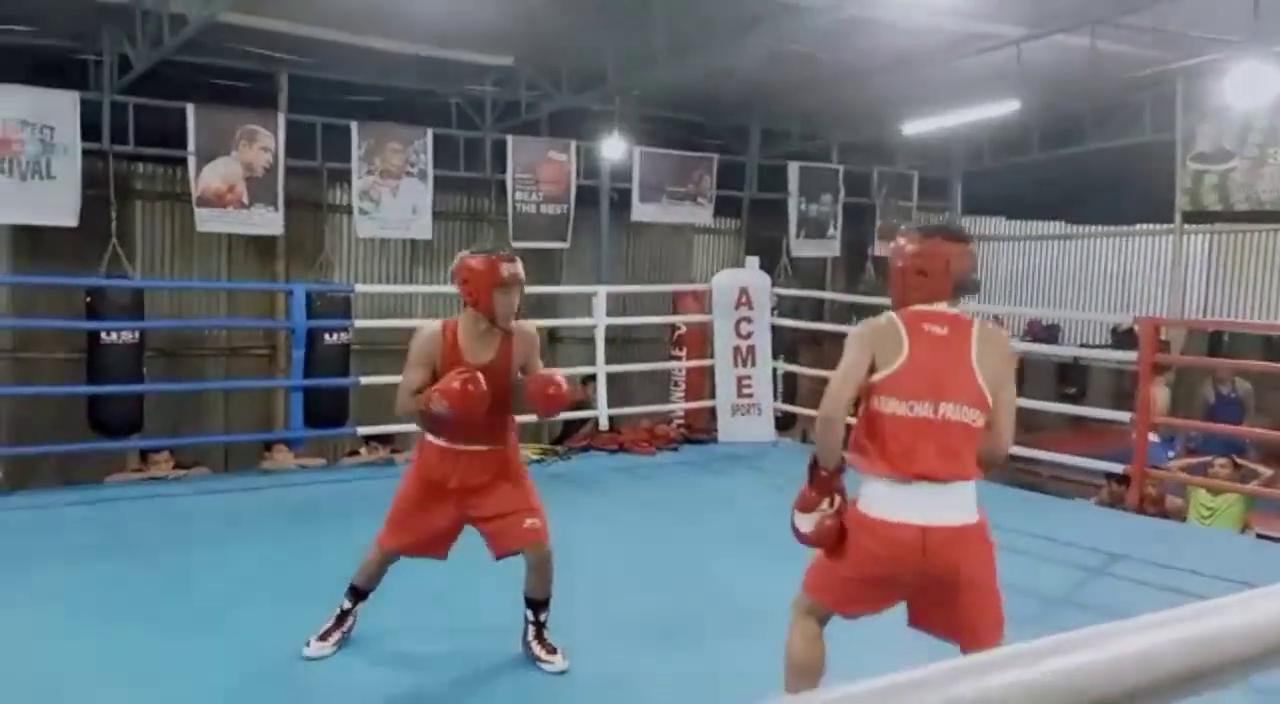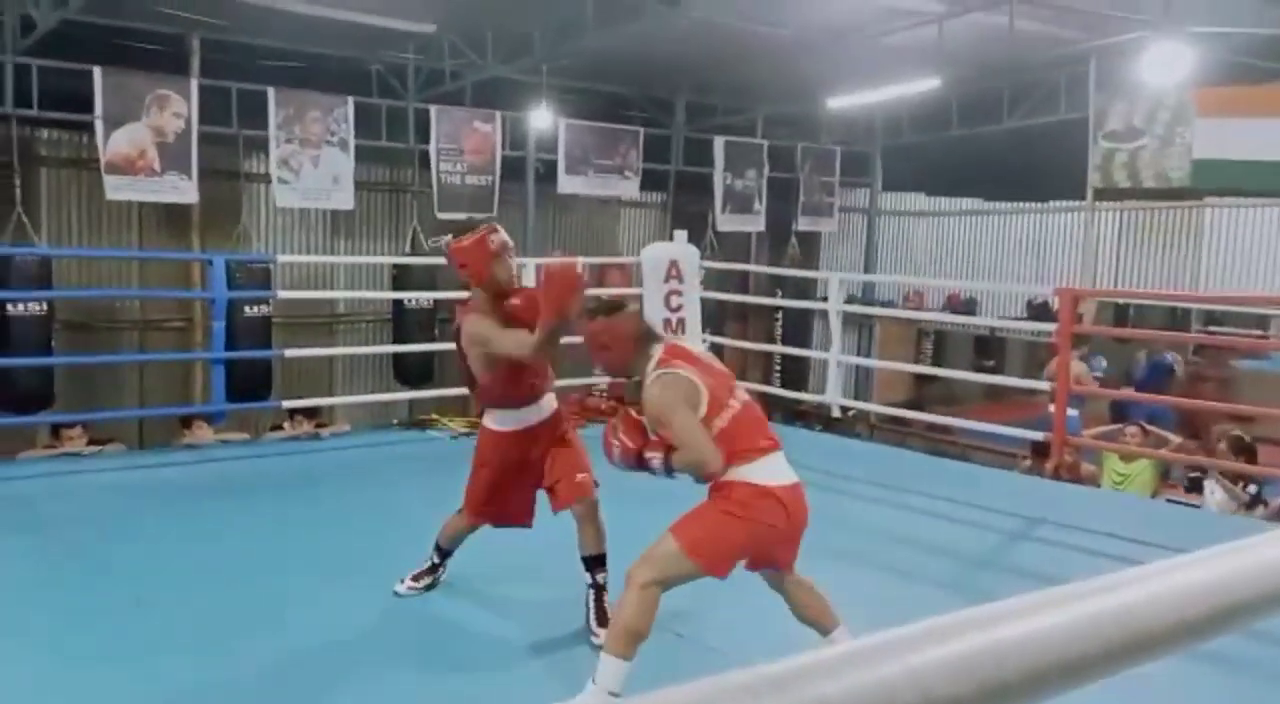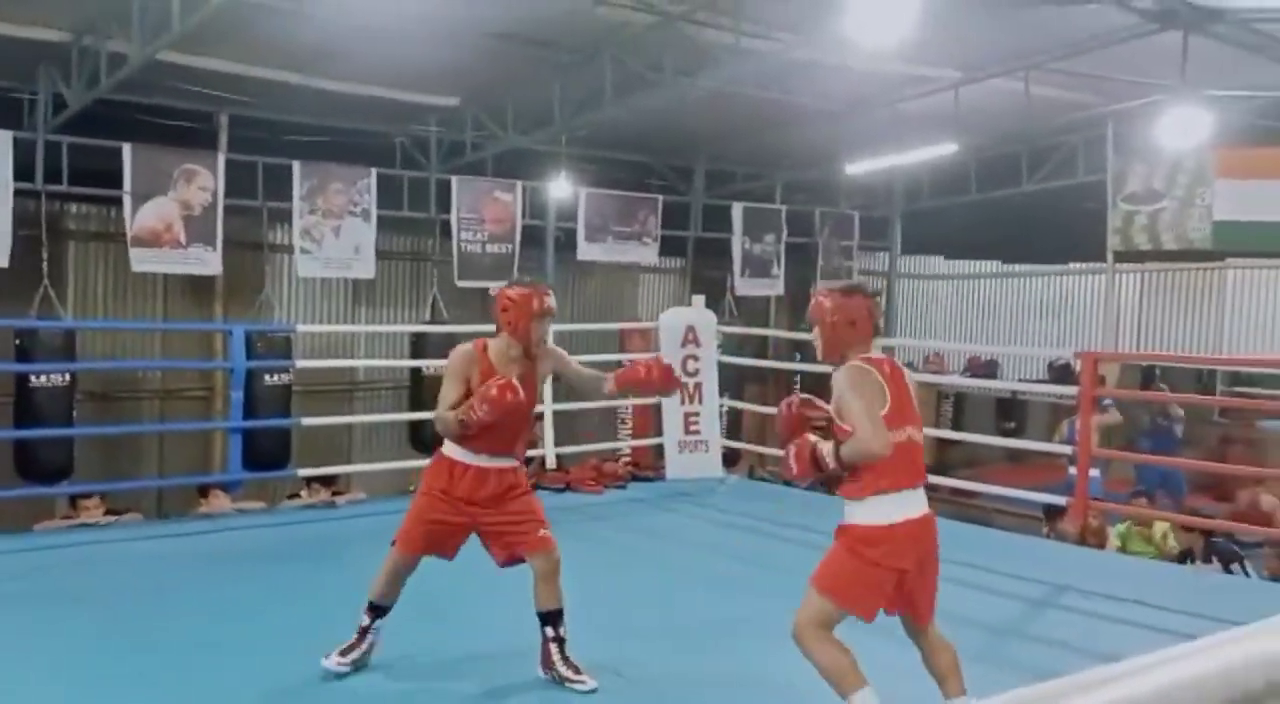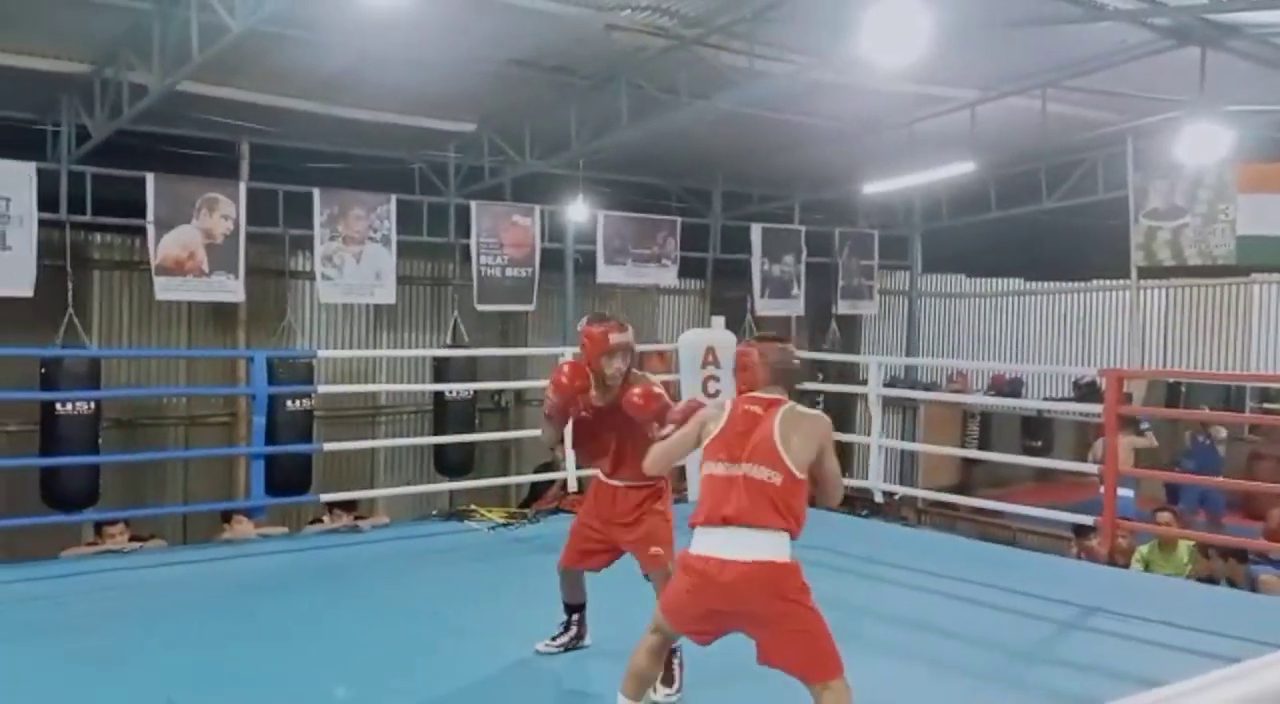
dt=1s
person 1, frame 1
left shoulder: (877, 334)
right shoulder: (996, 346)
left elbow: (831, 412)
right elbow: (998, 448)
left wrist: (823, 474)
left hip: (879, 525)
right hip: (956, 530)
left knee: (807, 614)
right knee: (987, 656)
person 1, frame 2
left shoulder: (661, 390)
right shoulder: (685, 353)
left elbow: (708, 461)
left wrist: (655, 459)
left hip: (751, 498)
right hip: (787, 494)
left knee: (644, 578)
right knee: (781, 577)
person 1, frame 3
left shoulder: (852, 375)
right shoulder: (897, 374)
left elbow: (875, 445)
left wrist: (824, 452)
right wrist: (832, 415)
left hip: (872, 531)
right hip: (917, 523)
left knee: (809, 628)
right knee: (922, 630)
person 1, frame 4
left shoulder: (715, 414)
right shoulder: (814, 424)
left elbow: (652, 465)
right elbow: (832, 496)
left wrist: (676, 429)
left hip: (706, 566)
right hip: (771, 573)
left knee: (657, 636)
person 2, frame 1
left shoulder: (523, 337)
right shoulder: (432, 338)
left elbow: (536, 380)
right elbow: (407, 404)
left wrist: (549, 393)
right wrist: (436, 402)
left hip: (497, 461)
right hip: (440, 460)
left knee: (538, 549)
right knee: (388, 547)
left ankle: (535, 631)
right ankle: (344, 616)
person 2, frame 2
left shoulder: (512, 299)
right shoulder: (475, 322)
right elbow: (533, 349)
left wrist: (545, 308)
right wrist: (554, 310)
left hip: (552, 422)
right hip: (506, 436)
left knee: (586, 504)
right knee: (474, 515)
left ankle: (598, 596)
right ankle: (436, 564)
person 2, frame 3
left shoulder: (546, 357)
right shoulder: (467, 357)
left elbow: (598, 384)
right elbow: (443, 425)
left wrist: (638, 378)
right wrist: (470, 414)
left hip: (507, 480)
right hip: (453, 475)
left knee: (548, 560)
right knee: (403, 556)
left ankle: (553, 653)
right ankle: (365, 634)
person 2, frame 4
left shoulder: (642, 386)
right shoulder: (573, 385)
right elbow: (551, 443)
left wrist: (665, 414)
right wrist: (553, 409)
left hip: (645, 494)
right hip: (605, 492)
left knee: (661, 571)
right knee: (569, 566)
left ankle: (670, 657)
right ankle: (575, 628)
